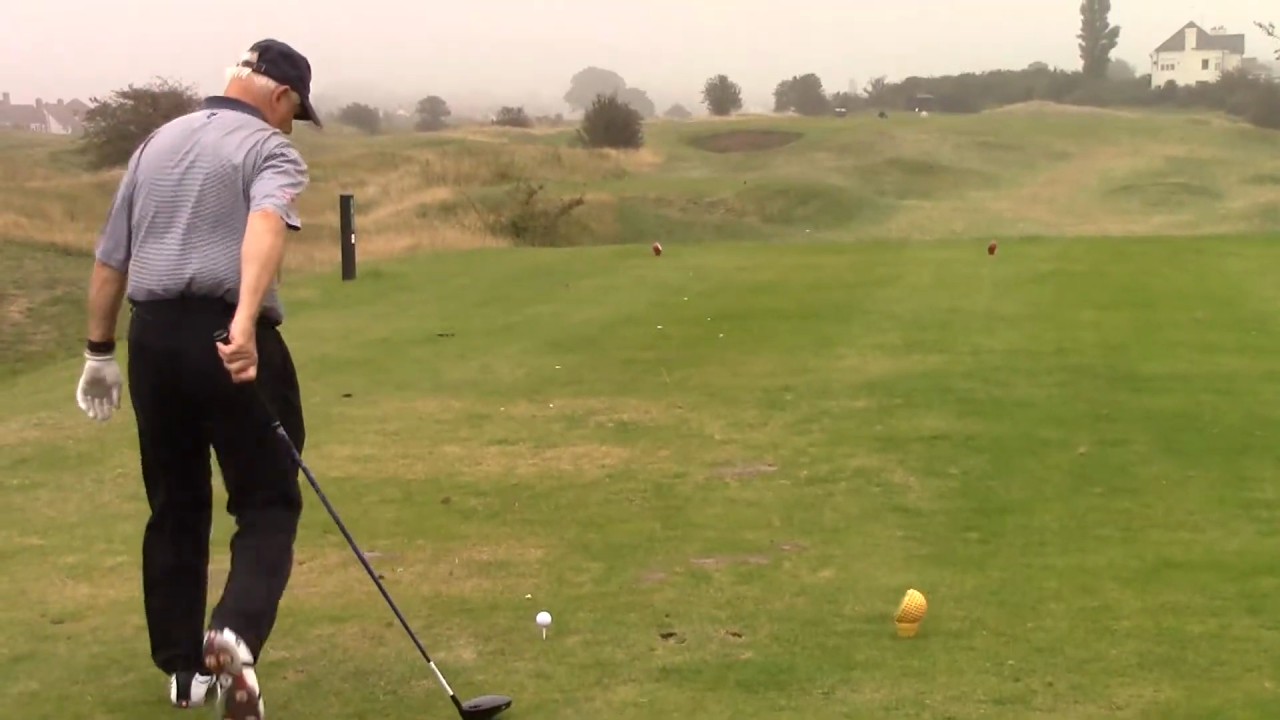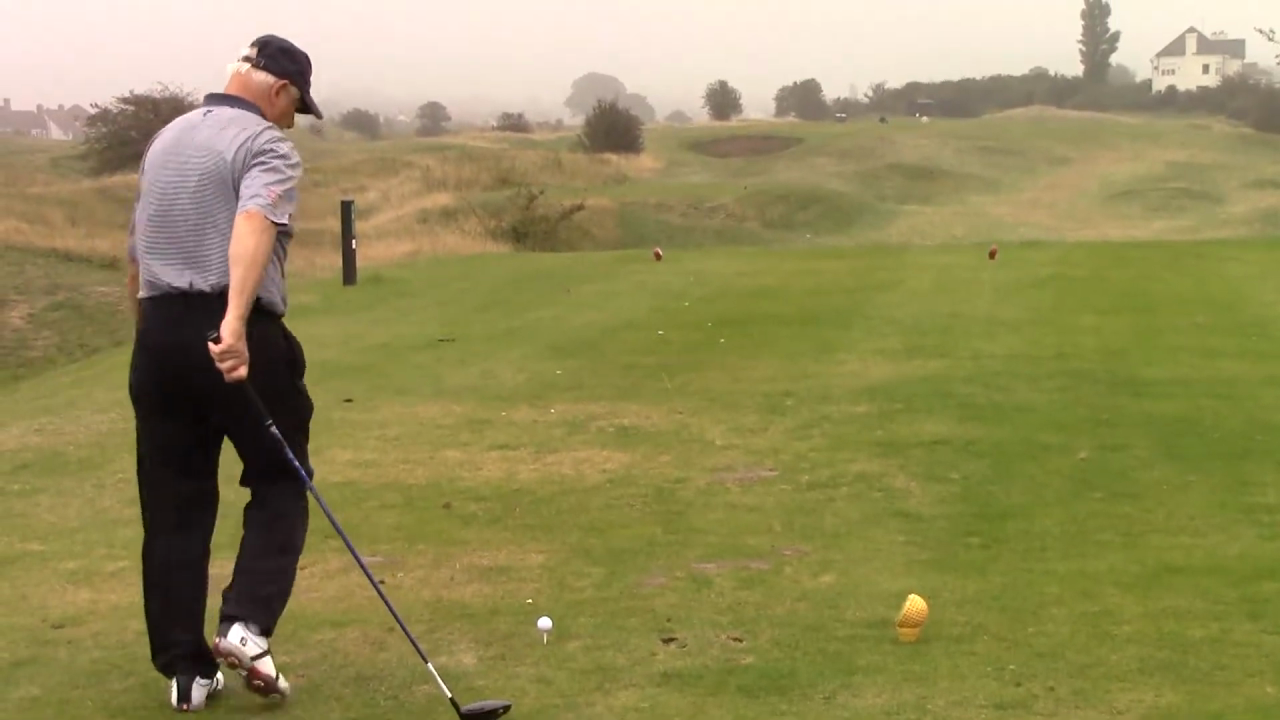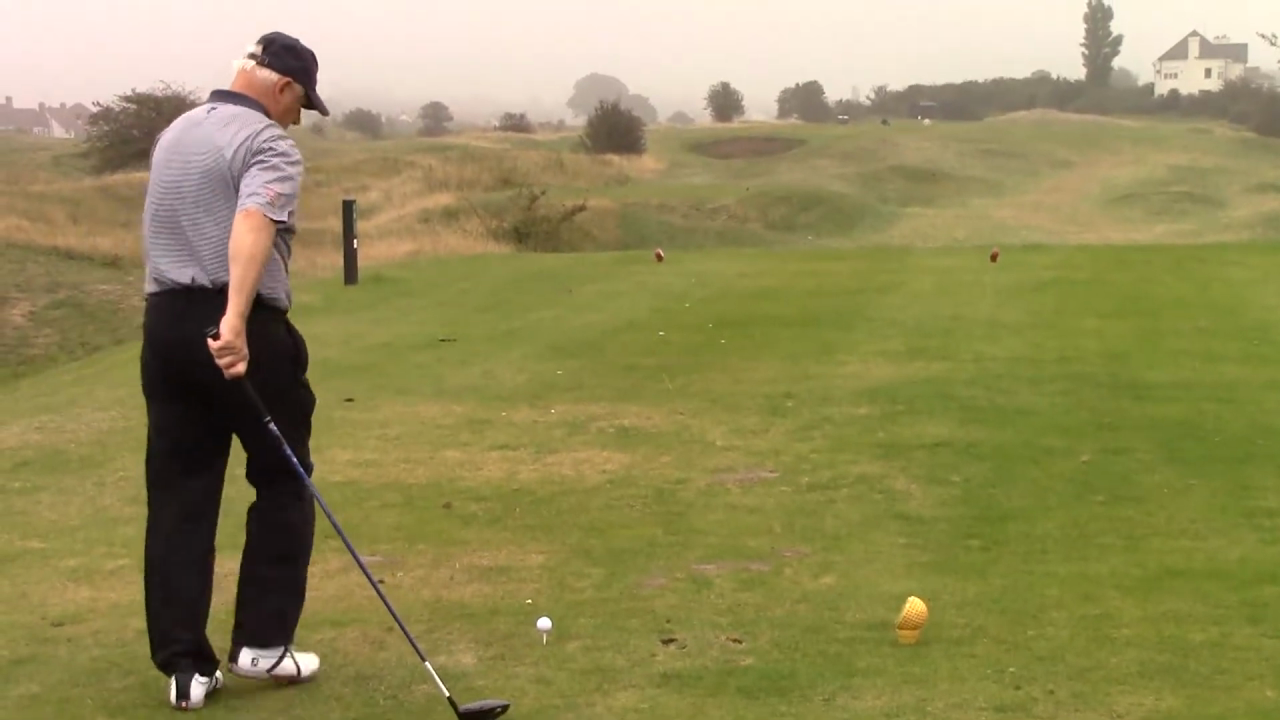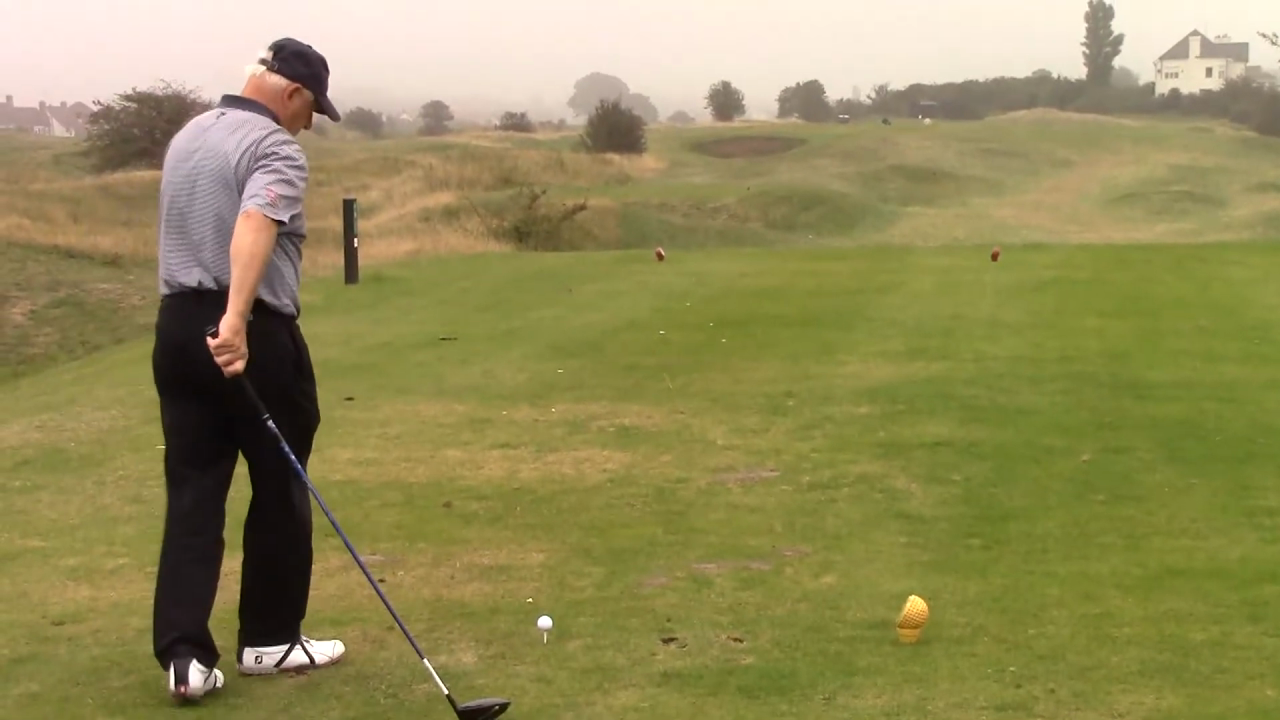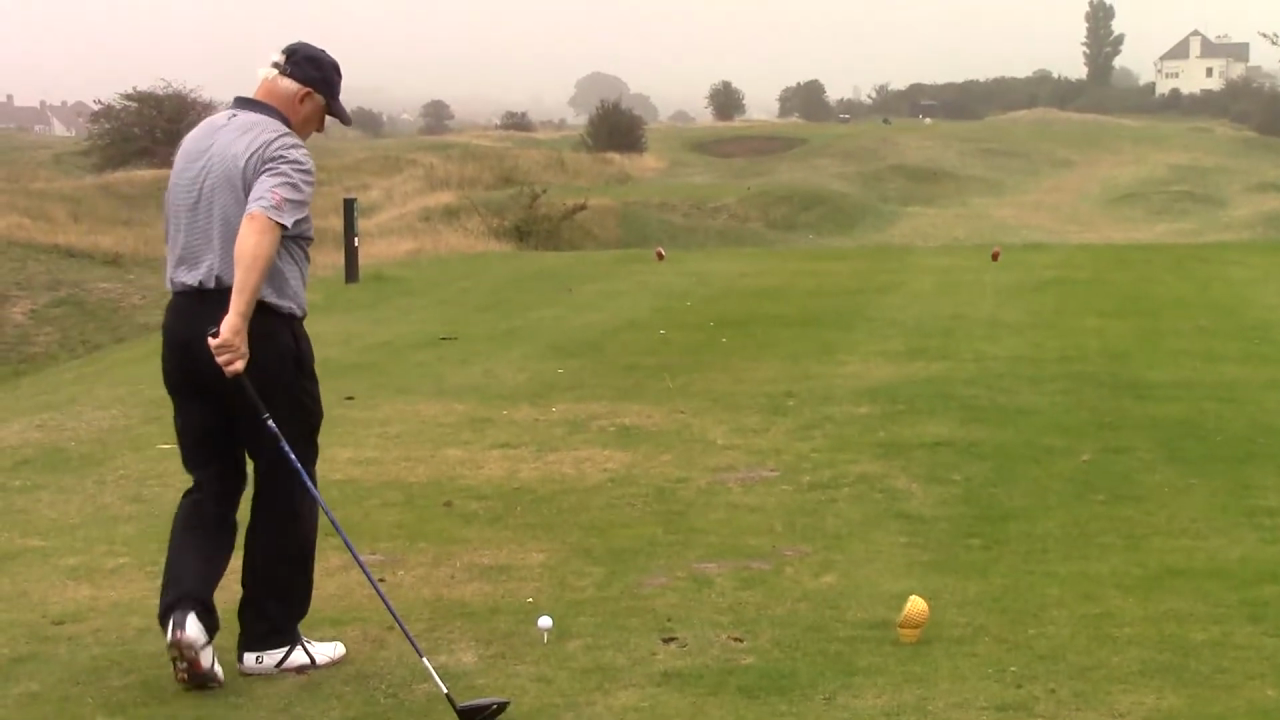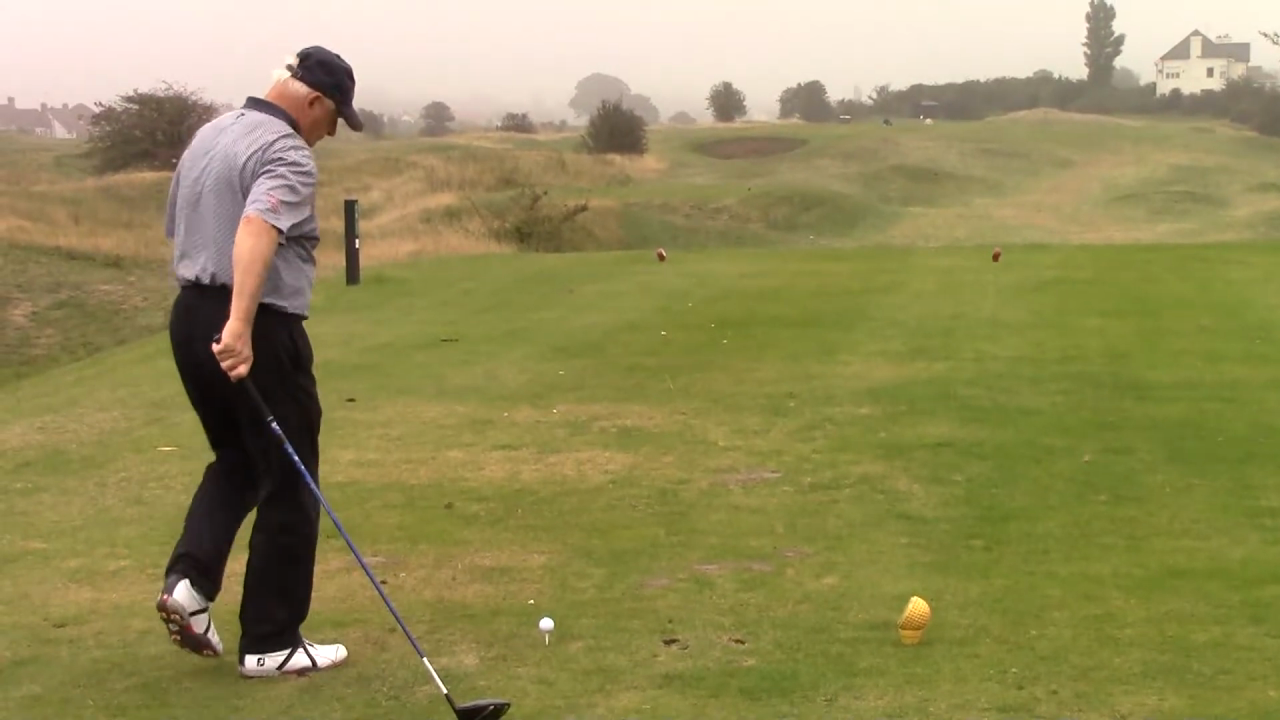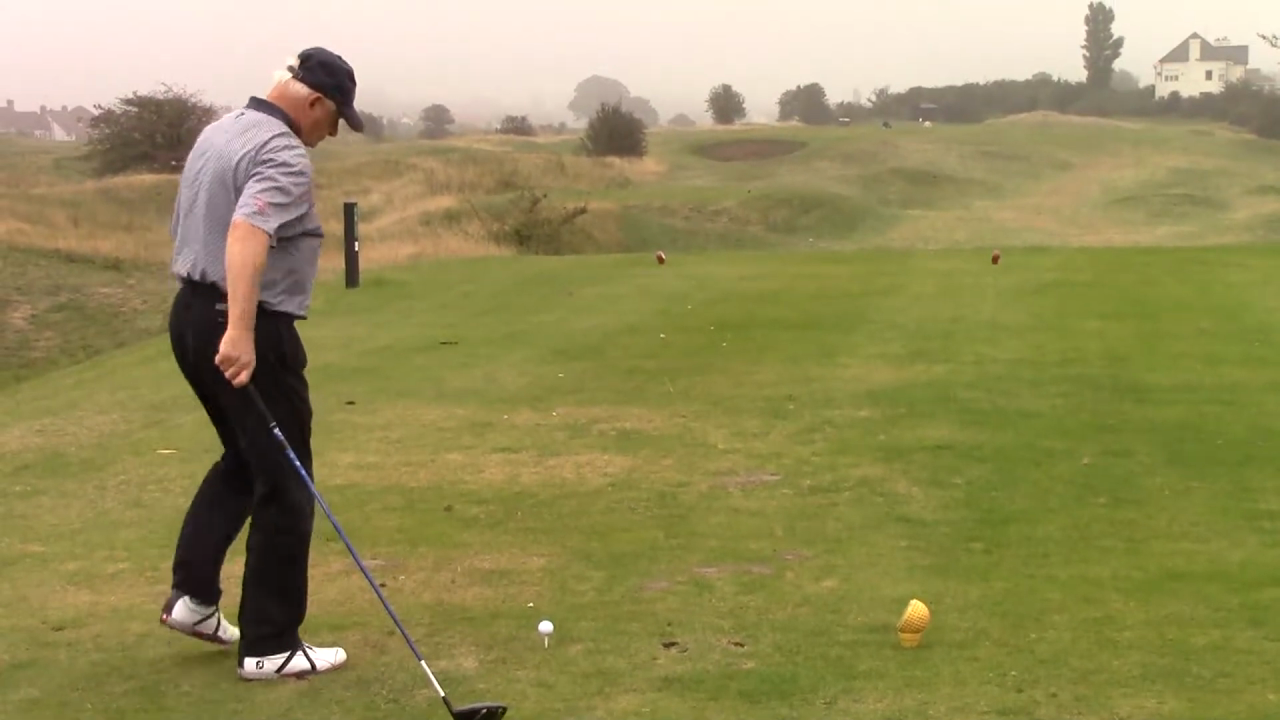
dt=0.1s
person 1, frame 1
left shoulder: (157, 144)
right shoulder: (272, 151)
left elbow: (109, 257)
right elbow: (265, 228)
left wrist: (99, 352)
right wrist: (246, 323)
left hip: (152, 338)
right hip: (228, 345)
left knee: (174, 508)
right knee: (266, 504)
right ankle: (232, 635)
person 1, frame 2
left shoulder: (165, 139)
right shoulder: (266, 146)
left elbow: (138, 252)
right elbow: (253, 224)
right wrist: (236, 324)
left hip: (159, 333)
right hip: (229, 337)
left knee: (173, 509)
right knee: (279, 484)
left ankle: (186, 671)
right ankle: (244, 626)
person 1, frame 3
left shoulder: (175, 134)
right shoulder: (269, 144)
right elbow: (253, 223)
right wrist: (235, 321)
left hip: (166, 325)
right hip: (244, 331)
left knee: (178, 500)
right knee: (281, 484)
left ankle: (185, 667)
right ankle: (262, 641)
person 1, frame 4
left shoulder: (186, 137)
right shoulder: (276, 147)
right elbow: (255, 225)
right wrist: (236, 319)
left hip: (177, 327)
right hip: (254, 332)
left knee: (192, 494)
right knee: (280, 489)
left ankle: (185, 655)
right ankle: (269, 639)
person 1, frame 5
left shoulder: (199, 137)
right shoulder: (285, 153)
right elbow: (257, 229)
right wrist: (238, 322)
left hip: (184, 324)
right hip: (257, 333)
left knee: (213, 481)
right knee: (284, 486)
left ankle: (186, 614)
right ankle: (268, 640)
person 1, frame 6
left shoulder: (208, 135)
right shoulder: (286, 154)
left elbow: (178, 229)
right elbow: (256, 231)
right wrist: (240, 326)
left hip: (190, 317)
right hip: (257, 333)
left knee: (237, 464)
right knee: (288, 486)
left ankle: (188, 579)
right ankle: (269, 642)
person 1, frame 7
left shoulder: (225, 131)
right shoulder: (283, 154)
left elbow: (204, 228)
right elbow: (247, 237)
right wrist: (240, 332)
left hip: (195, 313)
right hip: (246, 329)
left knee: (242, 462)
right knee: (283, 483)
left ankle: (193, 593)
right ankle: (269, 645)
